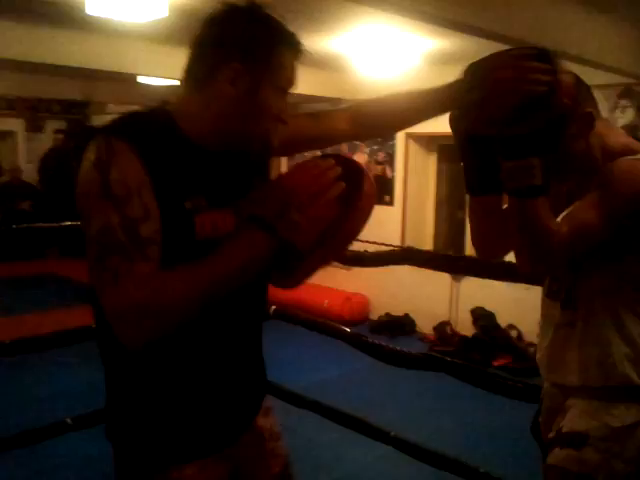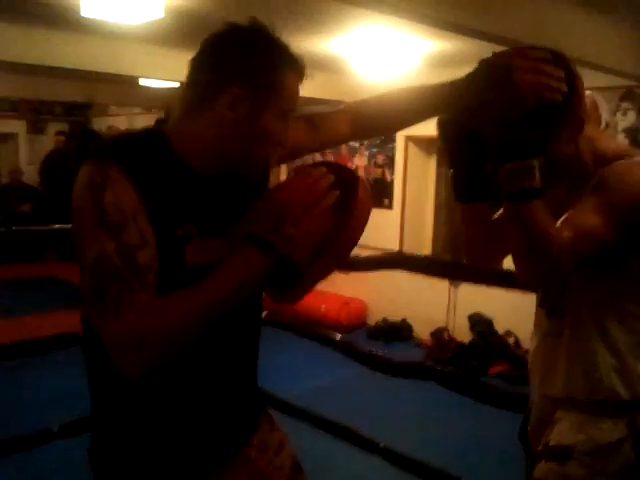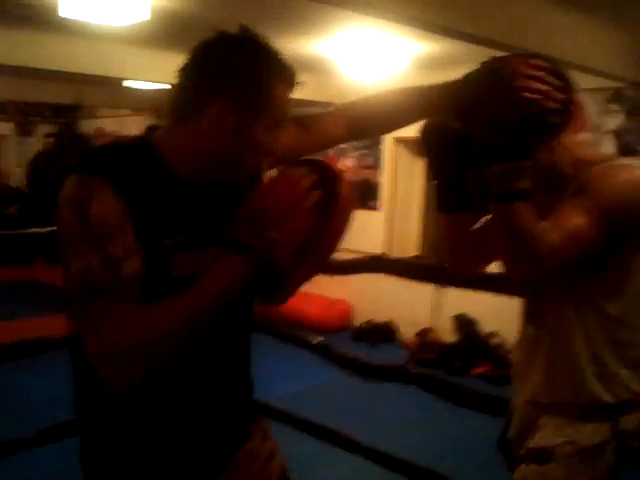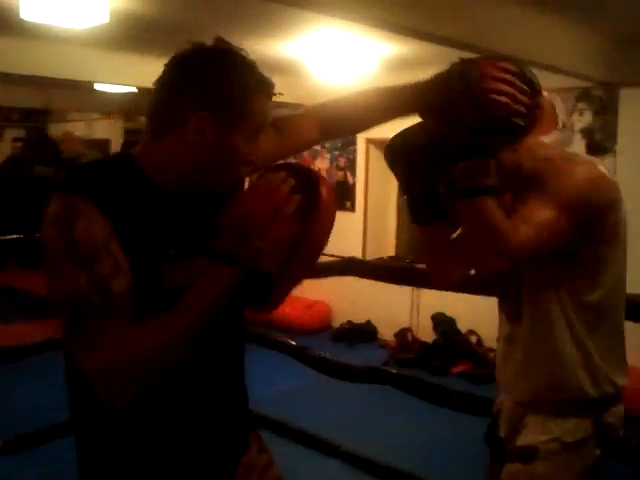
dt=0.1s
person 1, frame 1
left shoulder: (250, 135)
right shoulder: (122, 153)
left elbow: (358, 119)
right elbow: (136, 319)
left wrist: (464, 91)
right wrist: (268, 229)
person 1, frame 2
left shoulder: (249, 153)
right shoulder: (113, 180)
left elbow: (358, 119)
right elbow: (136, 348)
left wrist: (472, 88)
right wrist: (262, 247)
person 1, frame 3
left shoulder: (239, 161)
right shoulder: (99, 188)
left elbow: (352, 118)
right elbow: (119, 361)
left wrist: (466, 90)
right wrist: (242, 255)
person 1, frame 4
left shoulder: (217, 174)
right shoulder: (85, 211)
left elbow: (323, 121)
right elbow: (118, 379)
left wrist: (433, 92)
right wrist: (230, 264)
person 2, frame 1
right shoulder: (560, 176)
left elbow: (541, 255)
right elbow: (491, 244)
left wrist: (519, 163)
right wrist: (480, 163)
right hip: (564, 381)
person 2, frame 2
right shoulder: (555, 182)
left elbow: (542, 262)
right elbow: (481, 252)
left wrist: (516, 165)
left hip: (600, 408)
right hip: (553, 389)
person 2, frame 3
right shoulder: (538, 190)
left elbow: (532, 263)
right elbow: (463, 260)
left wrist: (507, 165)
left hip: (588, 414)
right hip: (539, 397)
person 2, frame 4
left shoulder: (578, 180)
right shoulder: (506, 193)
left elbow: (500, 258)
right elbow: (445, 271)
left wrist: (471, 166)
left hip: (570, 409)
right hip: (521, 395)
